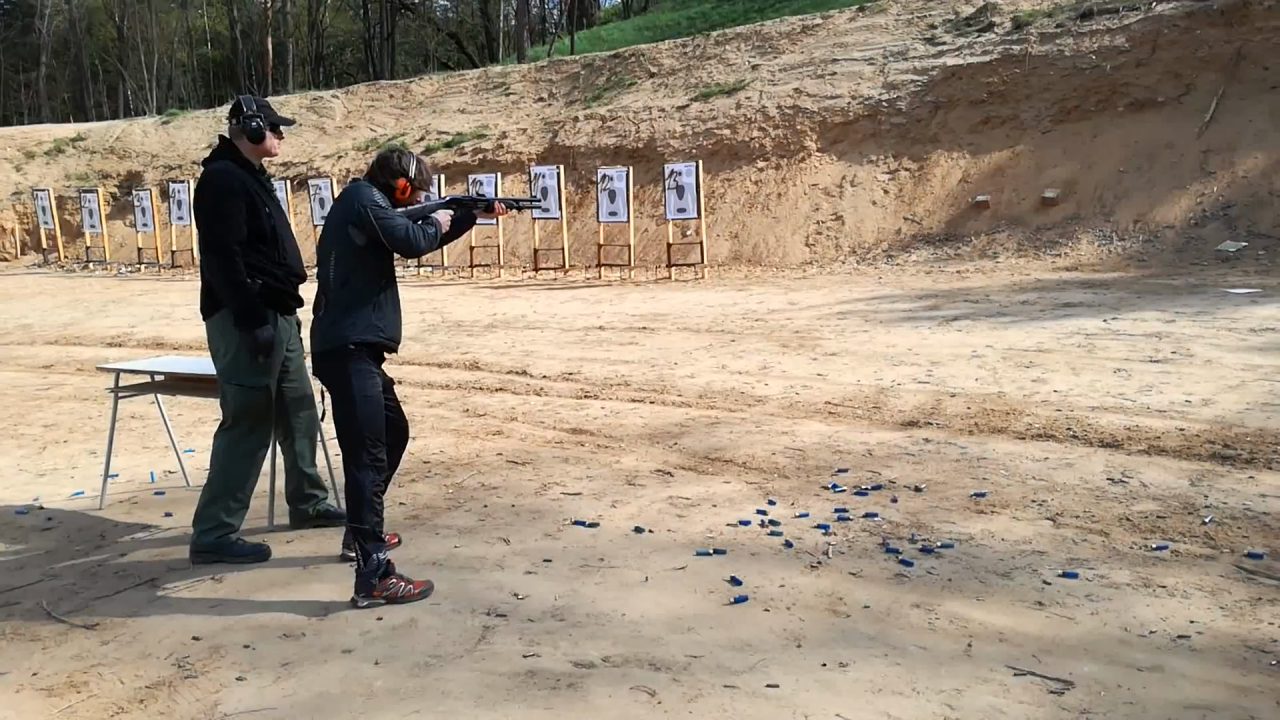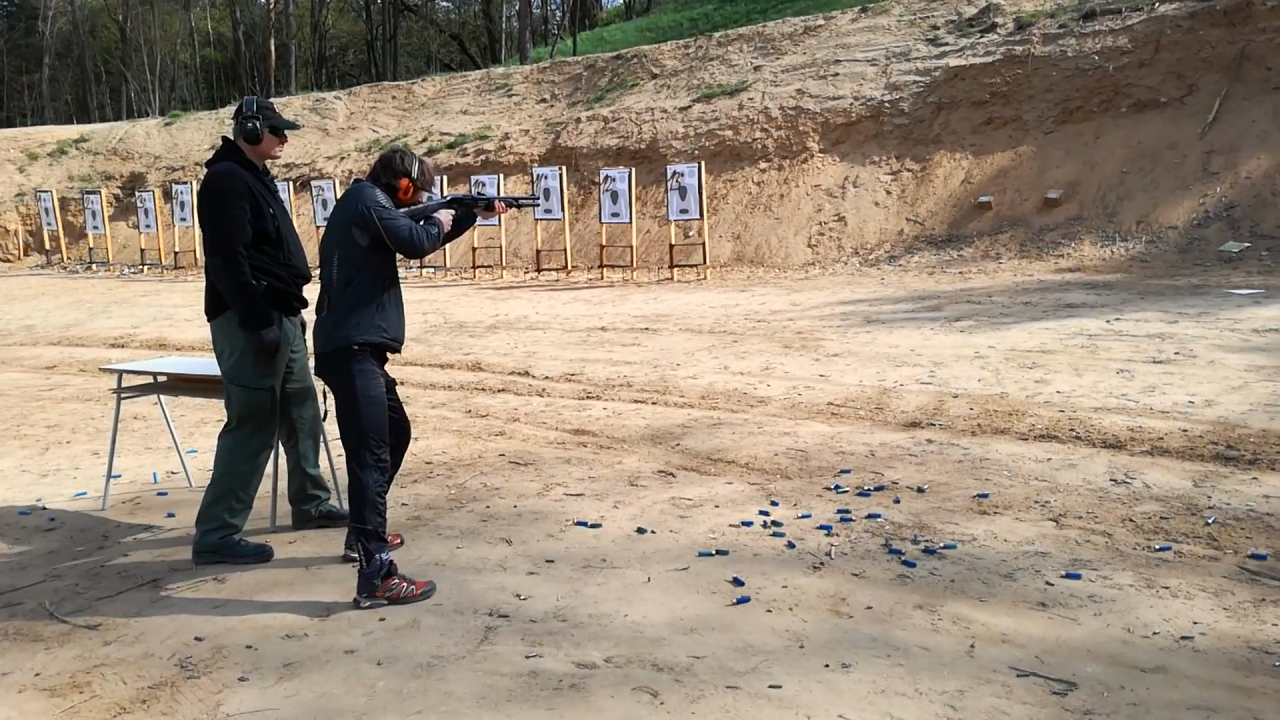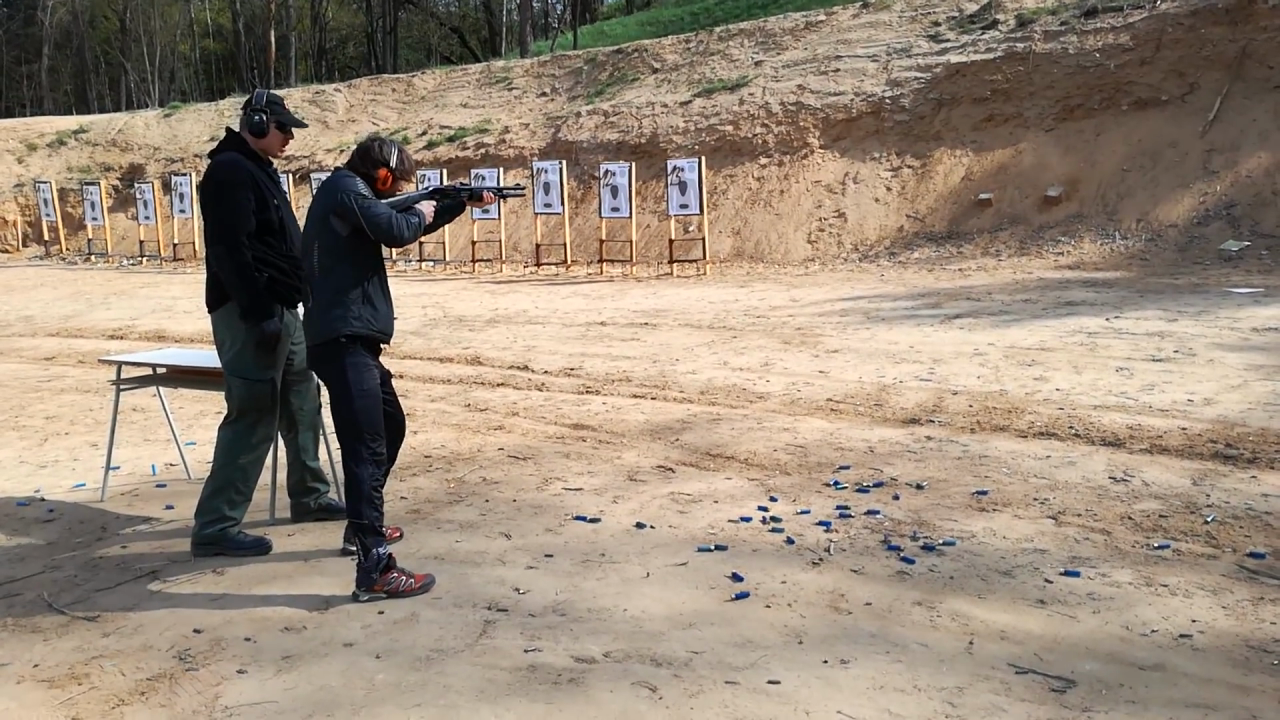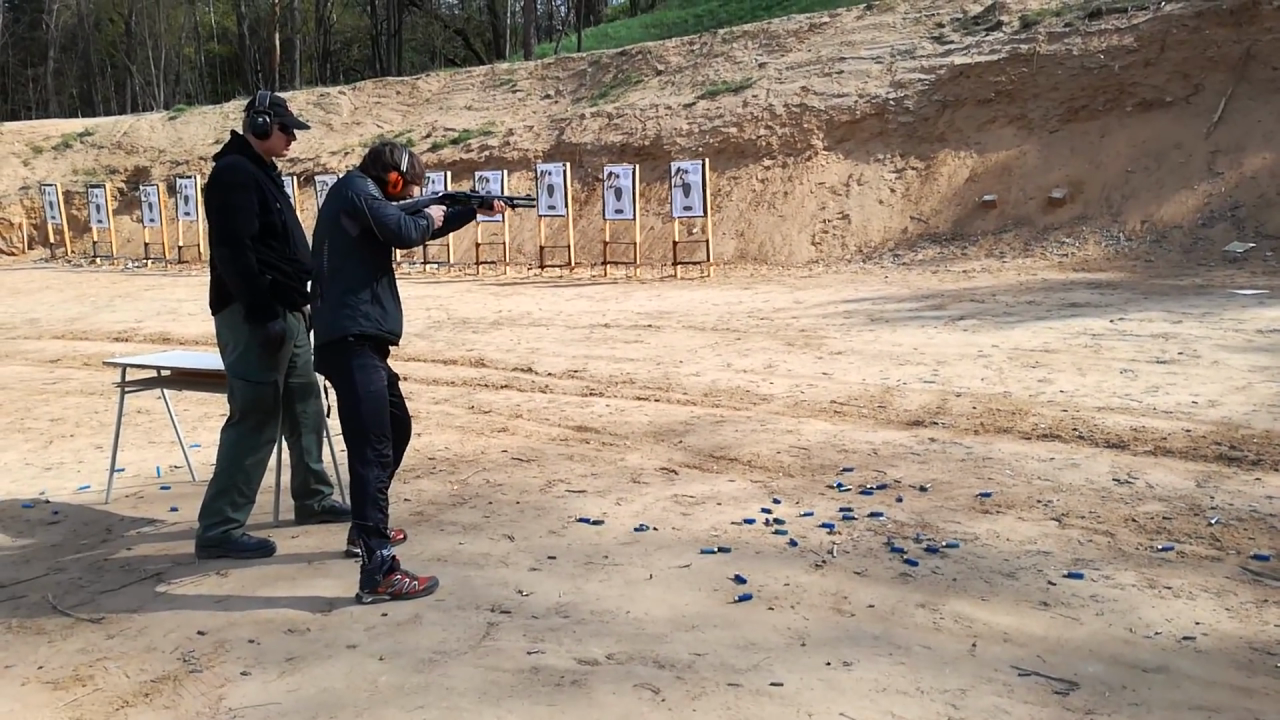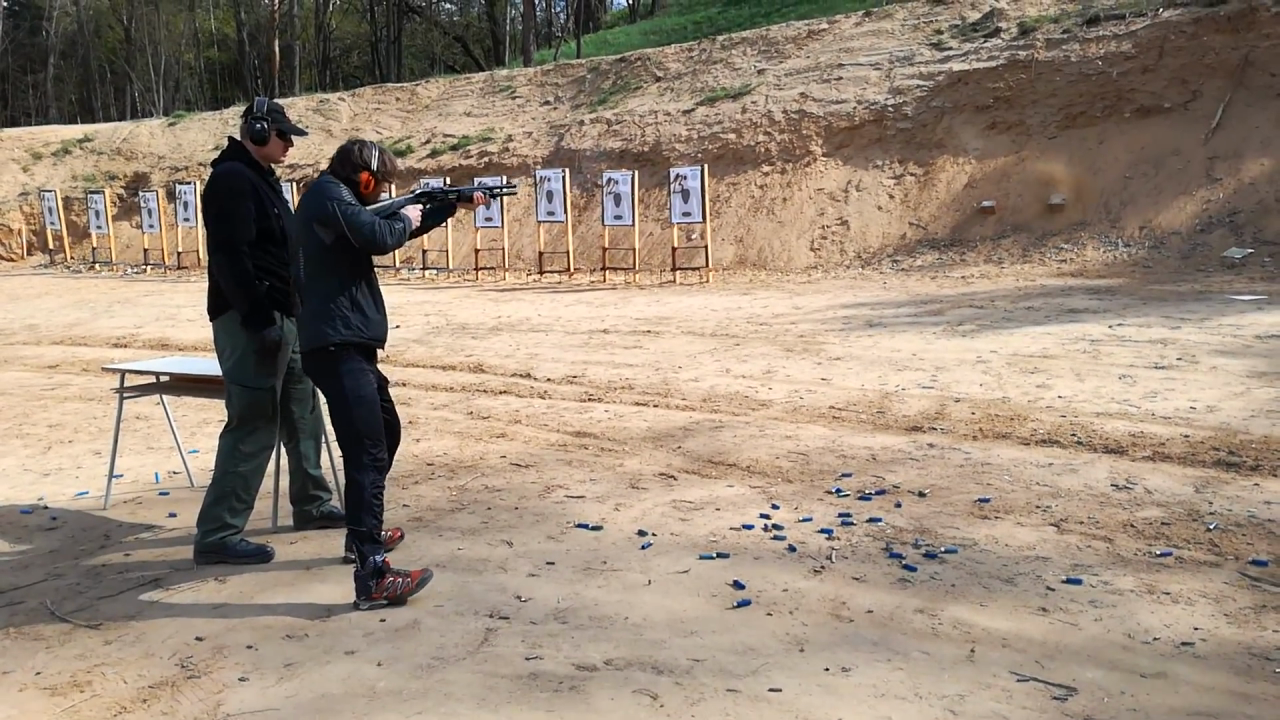
dt=1s
person 1, frame 1
left shoulder: (252, 176)
right shoulder: (222, 179)
right elbow: (221, 259)
left wrist: (283, 312)
right wrist: (252, 321)
left hip: (276, 315)
right hip: (246, 320)
left knee: (298, 412)
right knee: (247, 424)
left ankle: (308, 503)
right ankle: (214, 533)
person 1, frame 2
left shoulder: (255, 177)
right shoulder: (226, 180)
right elbow: (227, 260)
left wrist: (288, 312)
right wrist: (257, 322)
left hip: (280, 315)
right hip: (250, 321)
left knee: (302, 414)
right knee: (252, 425)
left ankle: (310, 503)
right ankle: (215, 534)
person 1, frame 3
left shoulder: (258, 169)
right shoulder: (230, 171)
right elbow: (230, 251)
left wrist: (282, 307)
right wrist: (259, 313)
left hip: (281, 309)
right hip: (251, 314)
left knee: (301, 405)
right knee: (253, 417)
left ankle: (309, 496)
right ankle: (215, 527)
person 1, frame 4
left shoulder: (262, 171)
right shoulder: (234, 174)
right elbow: (234, 253)
left wrist: (293, 307)
right wrist: (264, 315)
left hip: (286, 312)
right hip: (254, 316)
left knee: (305, 409)
right knee: (255, 419)
left ankle: (313, 499)
right ankle: (219, 529)
person 1, frame 5
left shoulder: (261, 177)
right shoulder: (231, 180)
right elbow: (231, 259)
left wrist: (288, 314)
right wrist: (259, 320)
left hip: (285, 317)
right hip: (253, 322)
left knee: (303, 415)
right knee: (253, 426)
left ankle: (312, 505)
right ankle: (218, 534)
person 2, frame 1
left shoulder: (369, 204)
right shoulder: (363, 198)
left elbow: (411, 237)
right elbow: (412, 242)
left wrist: (473, 215)
right wrist: (437, 222)
left hip: (357, 345)
right hip: (347, 348)
left knee: (393, 434)
right knee: (368, 455)
left ankle: (362, 532)
right ankle: (374, 577)
person 2, frame 2
left shoulder: (369, 204)
right shoulder: (367, 198)
left elbow: (413, 235)
right elbow: (416, 242)
left wrist: (474, 214)
right wrist: (439, 222)
left hip: (359, 345)
right hip: (352, 349)
left knee: (395, 436)
right knee: (371, 455)
left ankle: (366, 532)
right ankle: (376, 577)
person 2, frame 3
left shoulder: (353, 194)
right shoulder: (345, 187)
left elbow: (403, 222)
right elbow: (395, 231)
left wrist: (464, 203)
right wrist: (419, 213)
left hip: (354, 337)
right hip: (343, 340)
left knee: (390, 429)
right knee: (366, 448)
left ankle: (362, 527)
right ankle: (375, 570)
person 2, frame 4
left shoulder: (370, 199)
right shoulder: (355, 188)
left elbow: (414, 222)
right elbow: (403, 232)
left wrist: (475, 210)
right wrist: (427, 217)
left hip: (363, 339)
right hip: (351, 341)
left knee: (396, 430)
right knee: (372, 449)
left ankle: (367, 527)
right ankle: (379, 571)
person 2, frame 5
left shoulder: (341, 201)
right shoulder: (328, 194)
left elbow: (398, 227)
right elbow: (379, 238)
left wrist: (454, 205)
right wrist: (405, 220)
left hip: (352, 343)
right hip: (338, 347)
left knee: (385, 435)
right knee: (368, 453)
left ankle: (365, 534)
right ankle: (373, 576)
